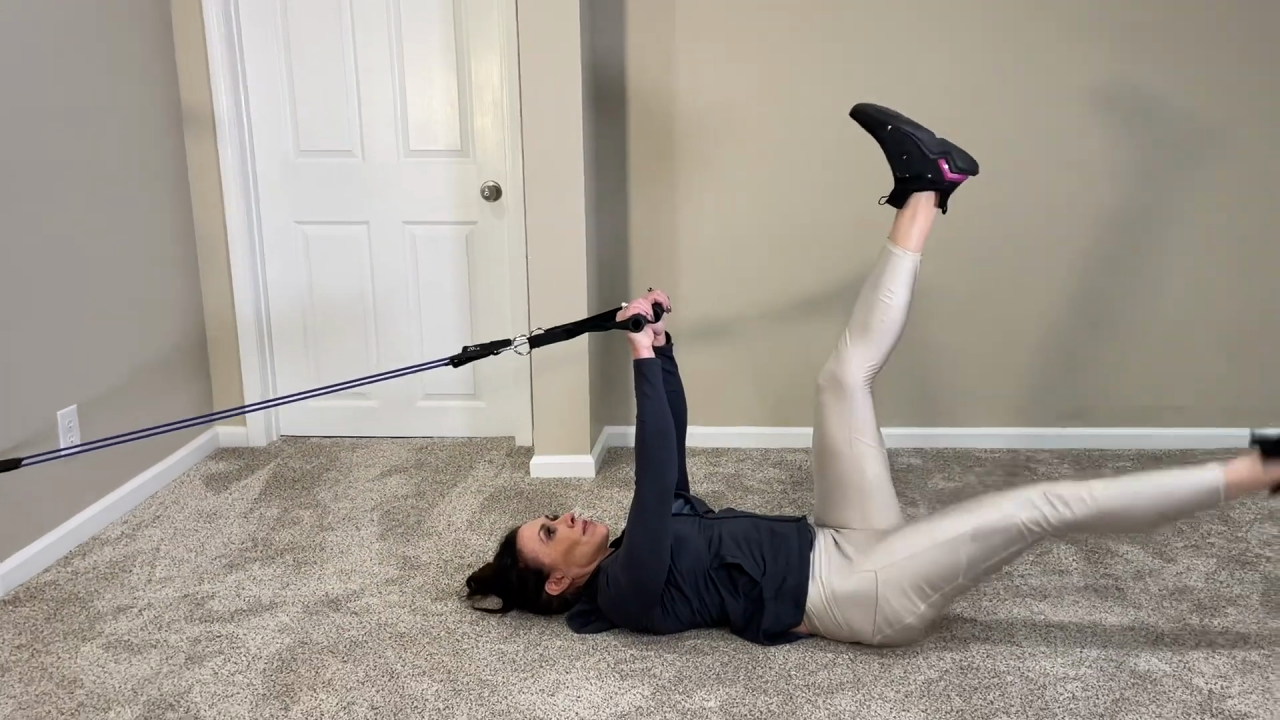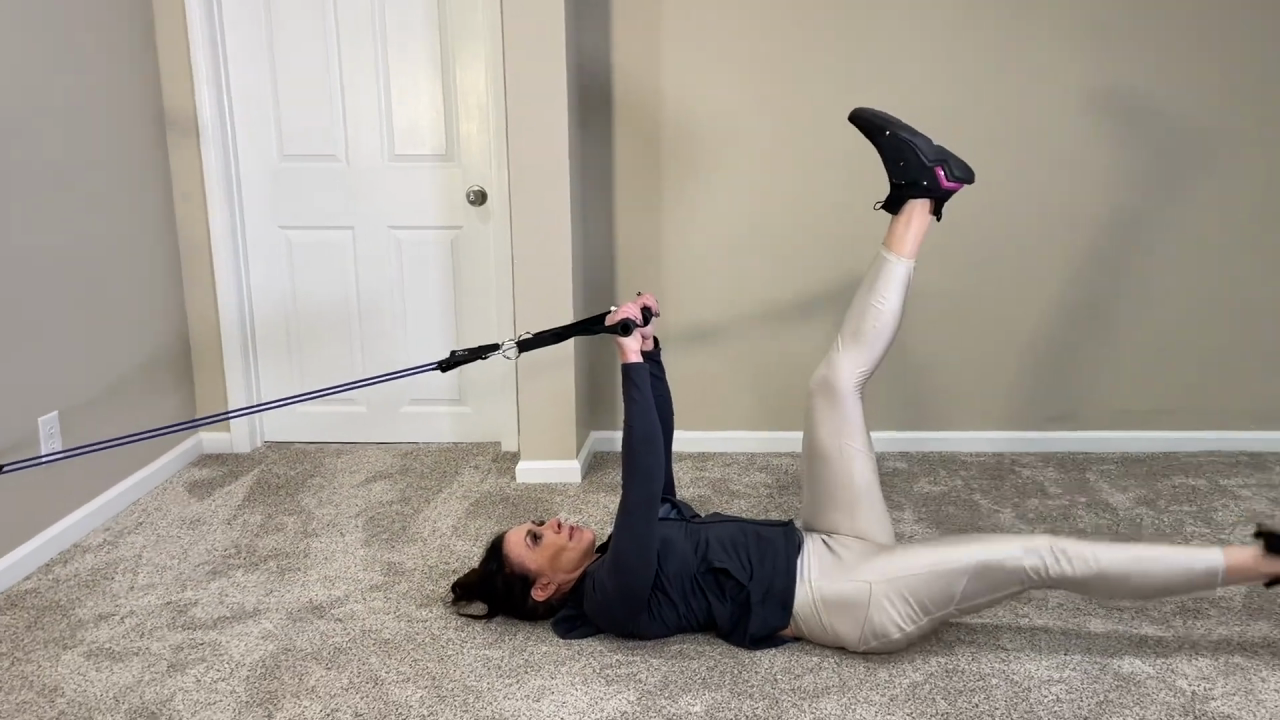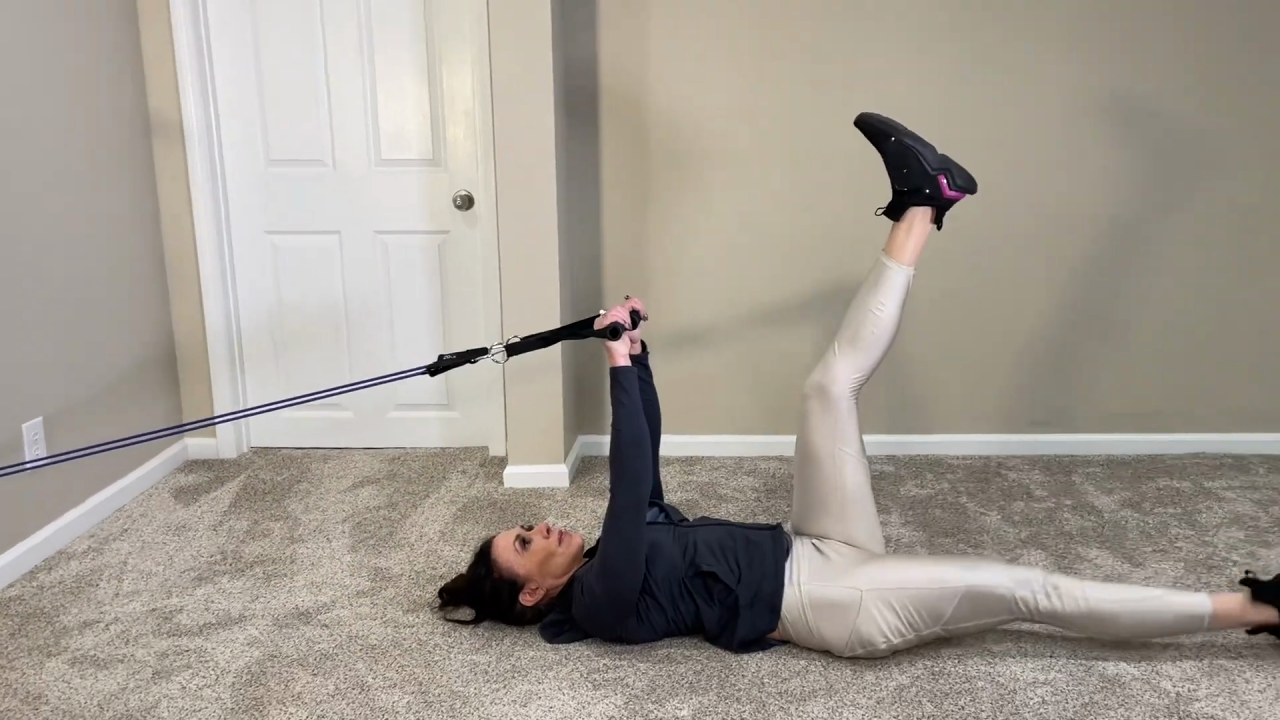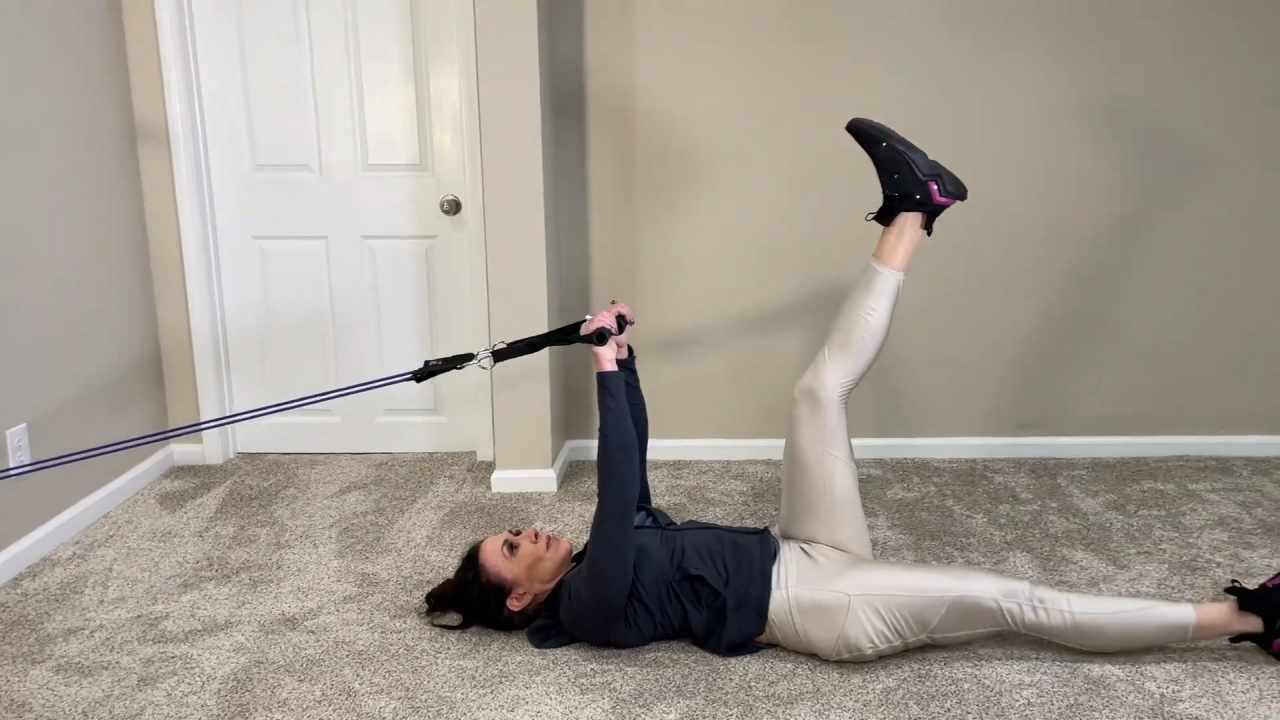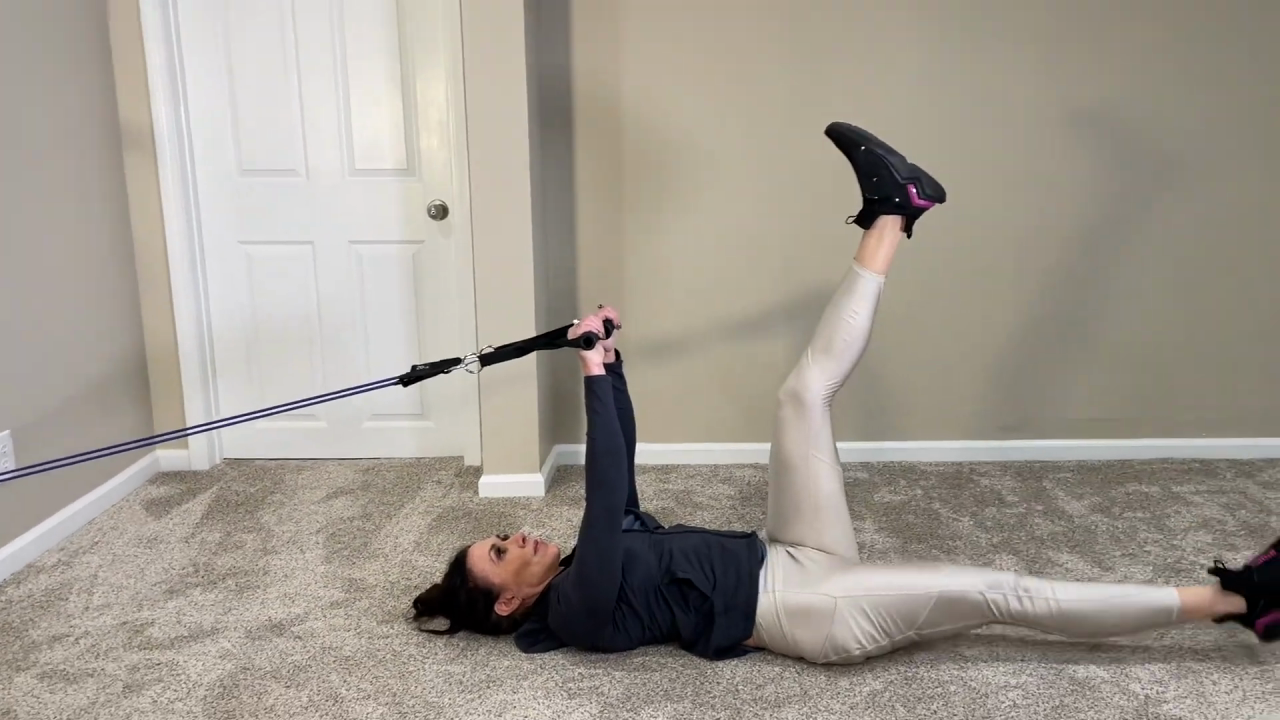
dt=0.2s
person 1, frame 1
left shoulder: (634, 555)
right shoulder: (626, 592)
left elbow: (667, 463)
right elbow: (654, 477)
left wrist: (659, 346)
right wrist: (642, 363)
left hip: (840, 548)
right hip: (860, 594)
left knee: (845, 372)
right knee: (1042, 507)
left ankle: (922, 192)
person 1, frame 2
left shoulder: (622, 558)
right shoulder: (613, 597)
left elbow: (655, 468)
right elbow: (640, 483)
left wrist: (646, 351)
right wrist: (630, 368)
left hip: (828, 552)
right hip: (846, 599)
left knee: (836, 378)
right knee: (1039, 555)
left ankle: (918, 199)
person 1, frame 3
left shoulder: (611, 562)
right shoulder: (602, 601)
left elbow: (641, 475)
right elbow: (628, 486)
left wrist: (634, 354)
right wrist: (618, 371)
left hip: (817, 556)
right hip: (836, 605)
left knee: (832, 382)
right knee: (1028, 588)
left ankle: (919, 207)
person 1, frame 4
left shoulder: (598, 564)
right shoulder: (588, 605)
left elbow: (629, 469)
right elbow: (615, 495)
left wrist: (621, 358)
right wrist: (606, 376)
left hip: (802, 559)
right hip: (826, 609)
left knee: (822, 385)
right knee: (1016, 601)
left ankle: (908, 212)
person 1, frame 5
left shoulder: (589, 569)
right shoulder: (577, 611)
left elbow: (617, 487)
right elbow: (604, 499)
left wrist: (606, 362)
right wrist: (592, 382)
left hip: (790, 563)
right hip: (808, 612)
left knee: (805, 389)
right knee: (1002, 590)
left ankle: (889, 216)
